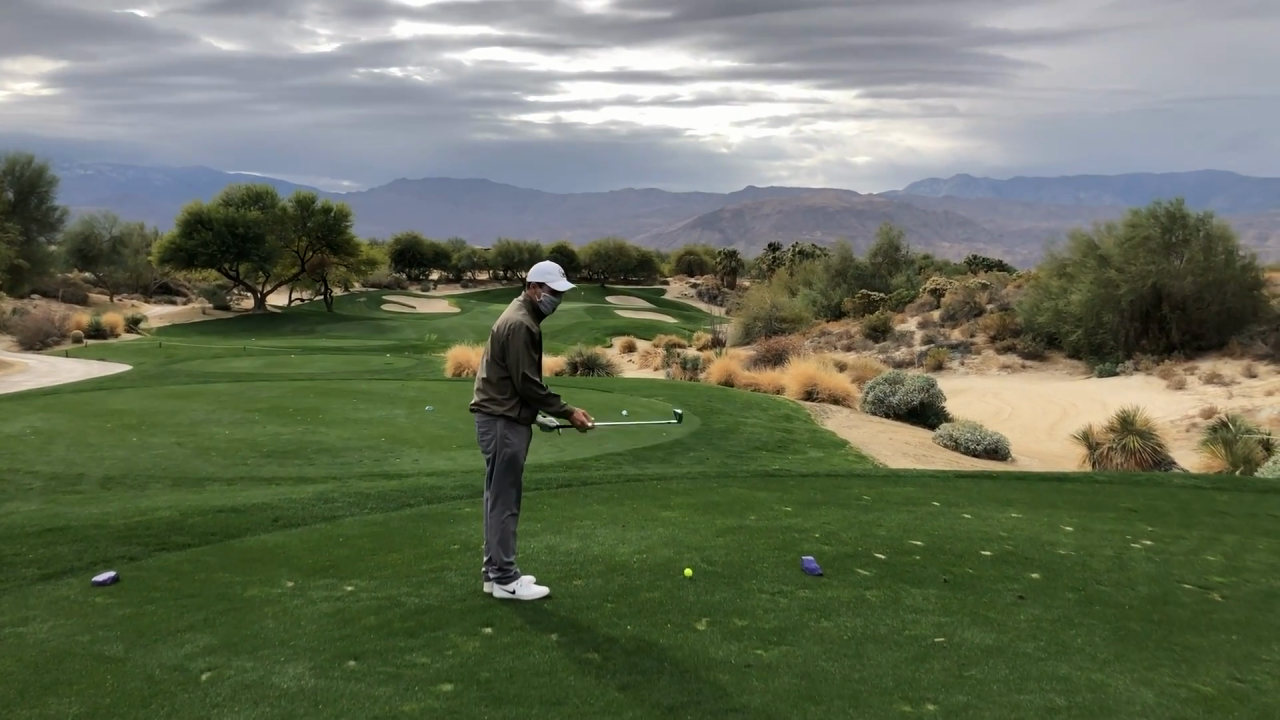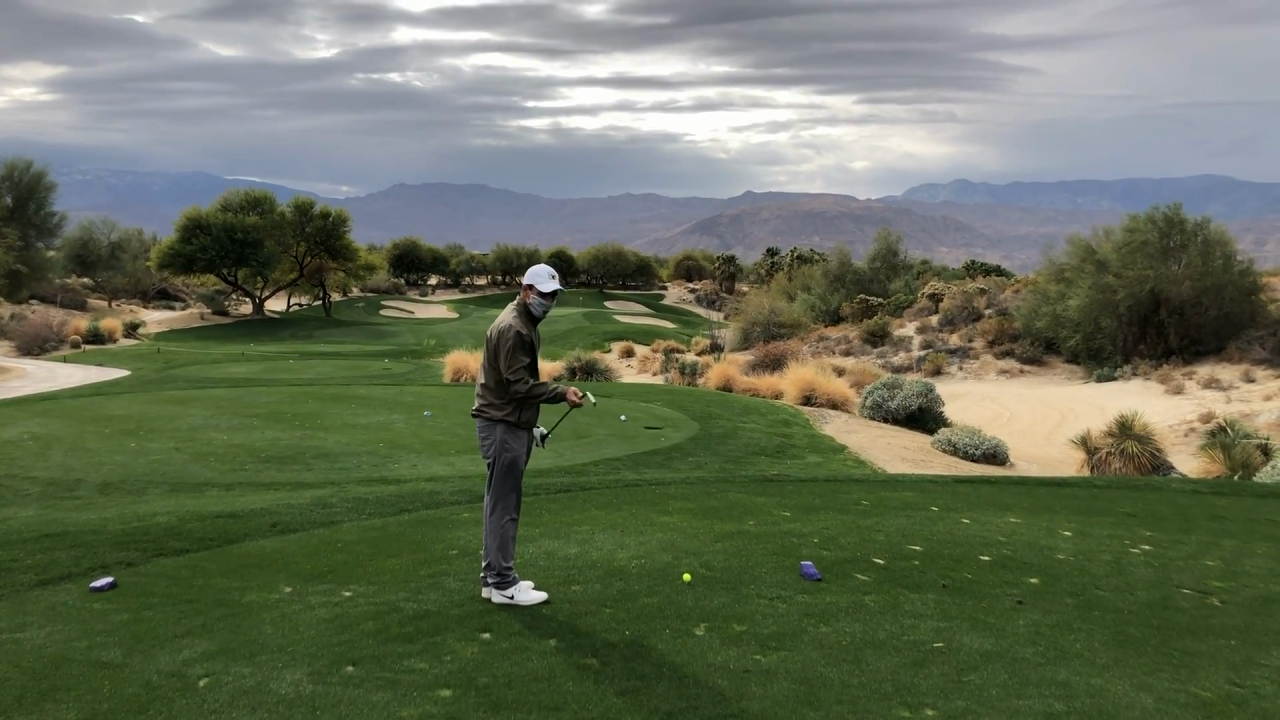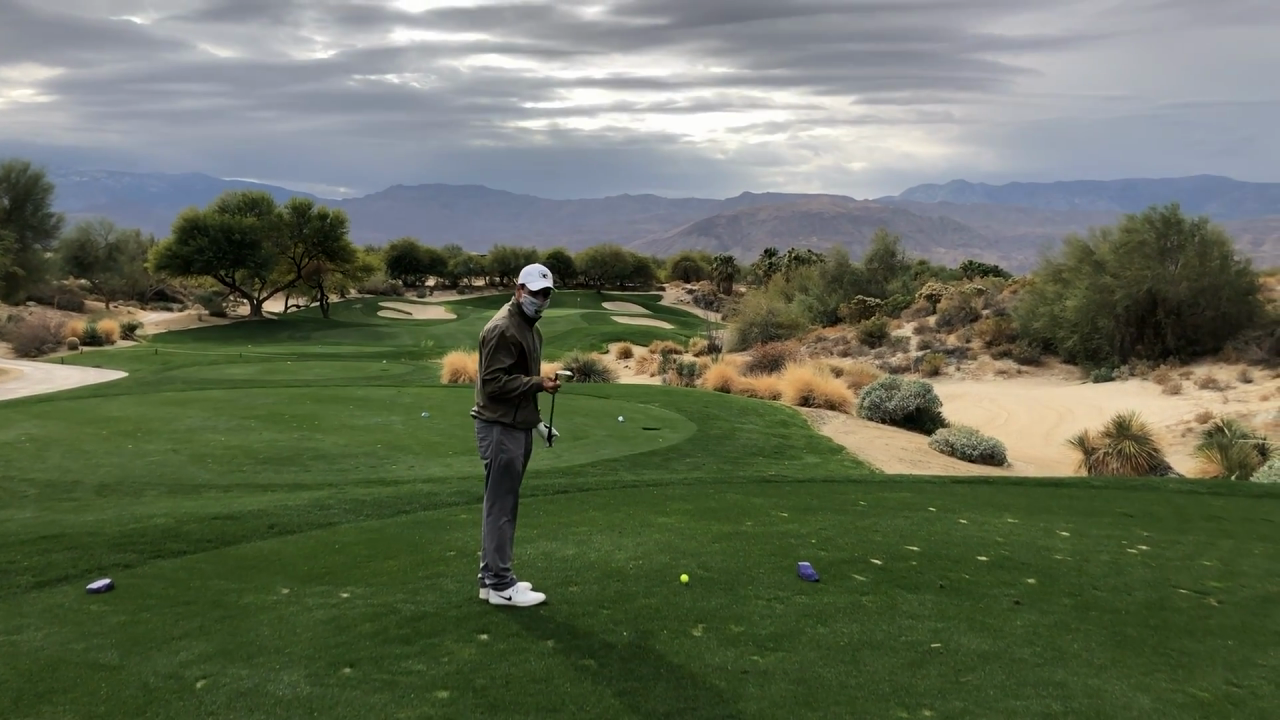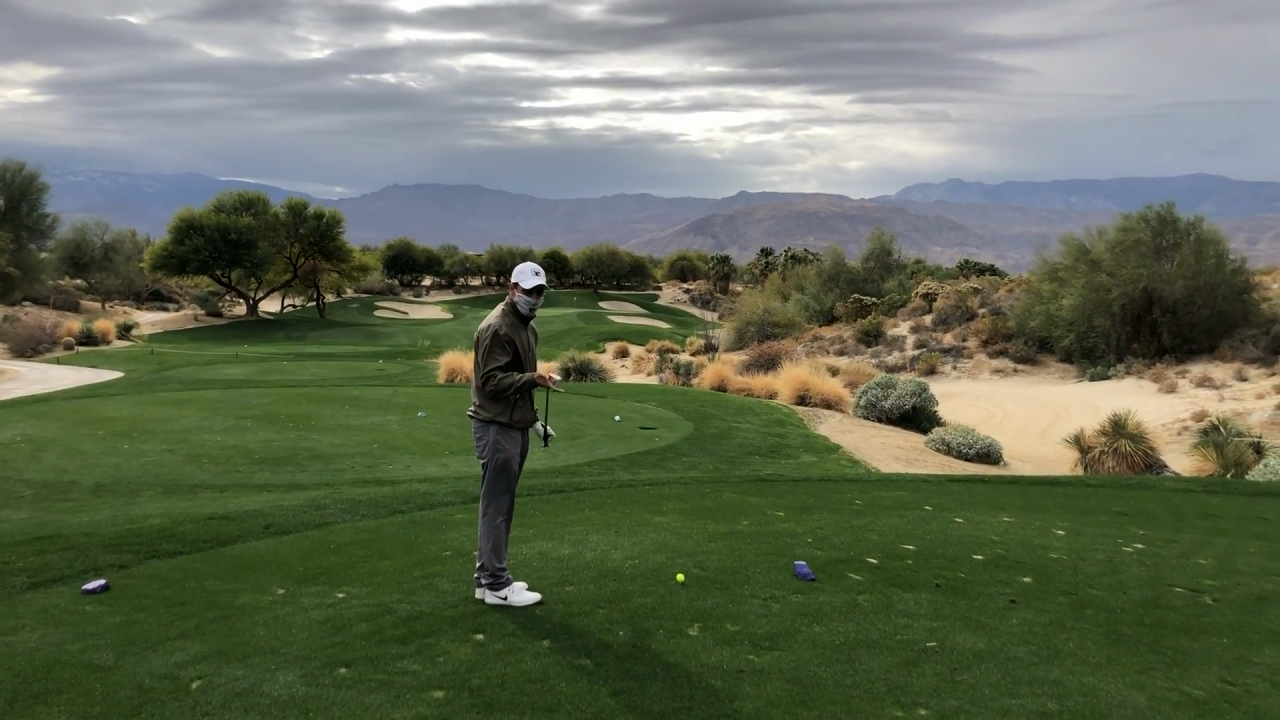
dt=0.3s
person 1, frame 1
left shoulder: (522, 318)
right shoulder: (520, 324)
right elbow: (529, 383)
left wrist: (538, 415)
right wrist: (568, 412)
left hip: (506, 418)
right hip: (502, 421)
left knee: (500, 497)
right knee: (505, 499)
left ankle: (496, 569)
right ankle: (504, 579)
person 1, frame 2
left shoulder: (525, 324)
right shoulder: (511, 327)
right elbow: (518, 384)
left wrist: (531, 422)
right wrist: (562, 393)
left hip: (510, 423)
right hip: (502, 426)
left knee: (501, 502)
right knee: (504, 504)
left ankle: (494, 575)
right ankle: (503, 584)
person 1, frame 3
left shoulder: (530, 328)
right shoulder: (501, 328)
right elbow: (494, 383)
left wrist: (537, 419)
right wrist: (538, 383)
left hip: (517, 425)
right hip: (500, 427)
left knee: (502, 503)
right knee: (501, 504)
left ankle: (492, 576)
right ankle: (500, 585)
person 1, frame 4
left shoulder: (526, 327)
right shoulder: (495, 328)
right elbow: (492, 381)
left wrist: (533, 418)
right wrist: (533, 379)
left hip: (514, 425)
right hip: (496, 427)
left knee: (499, 503)
right knee: (497, 504)
left ankle: (488, 576)
right ankle: (496, 585)
